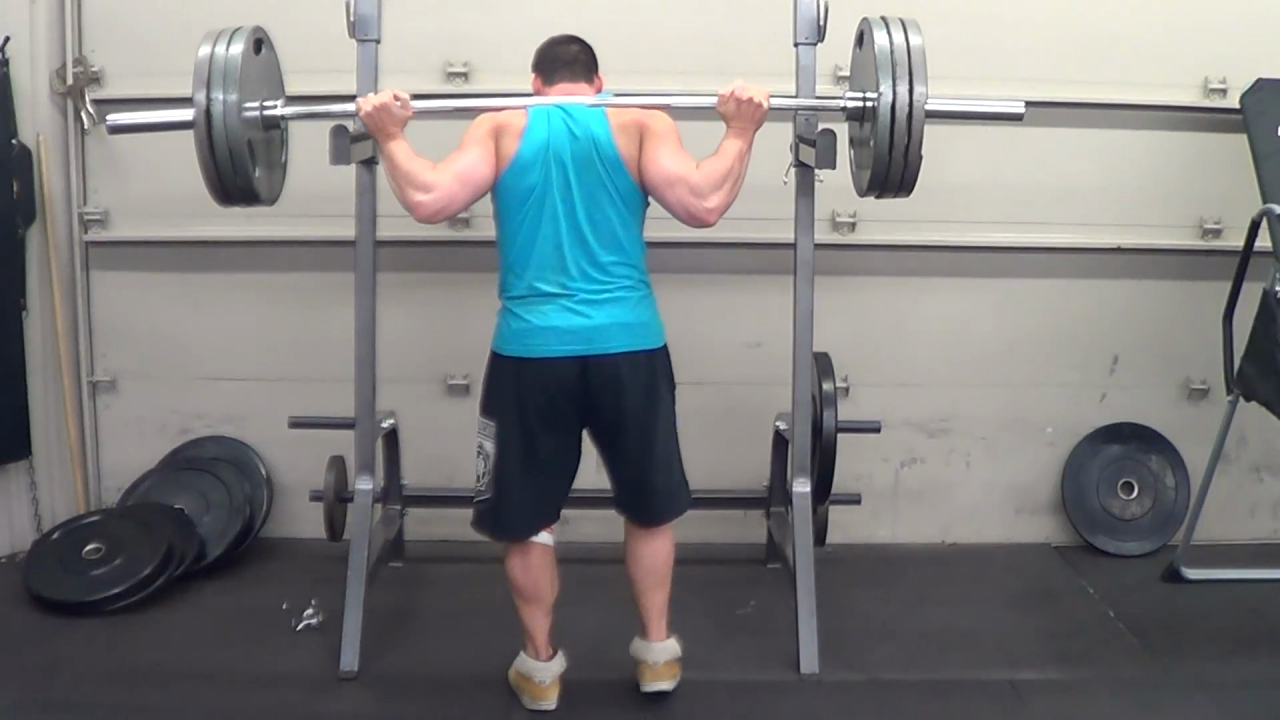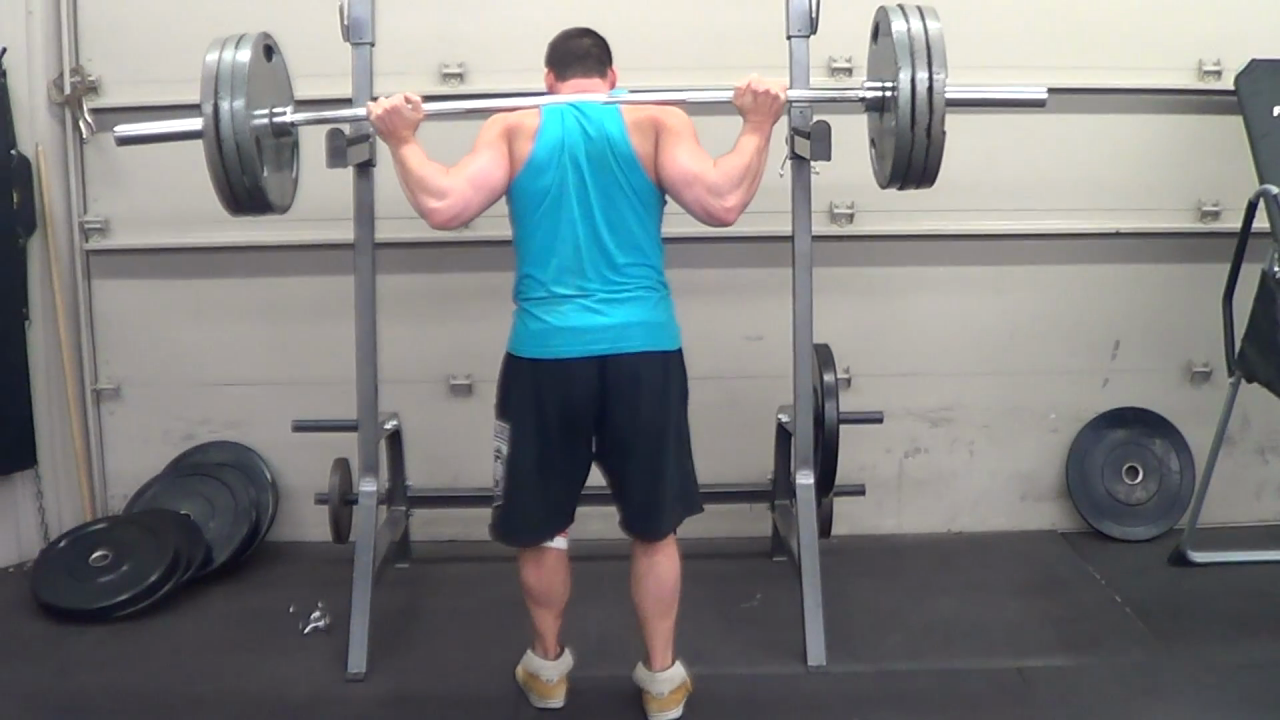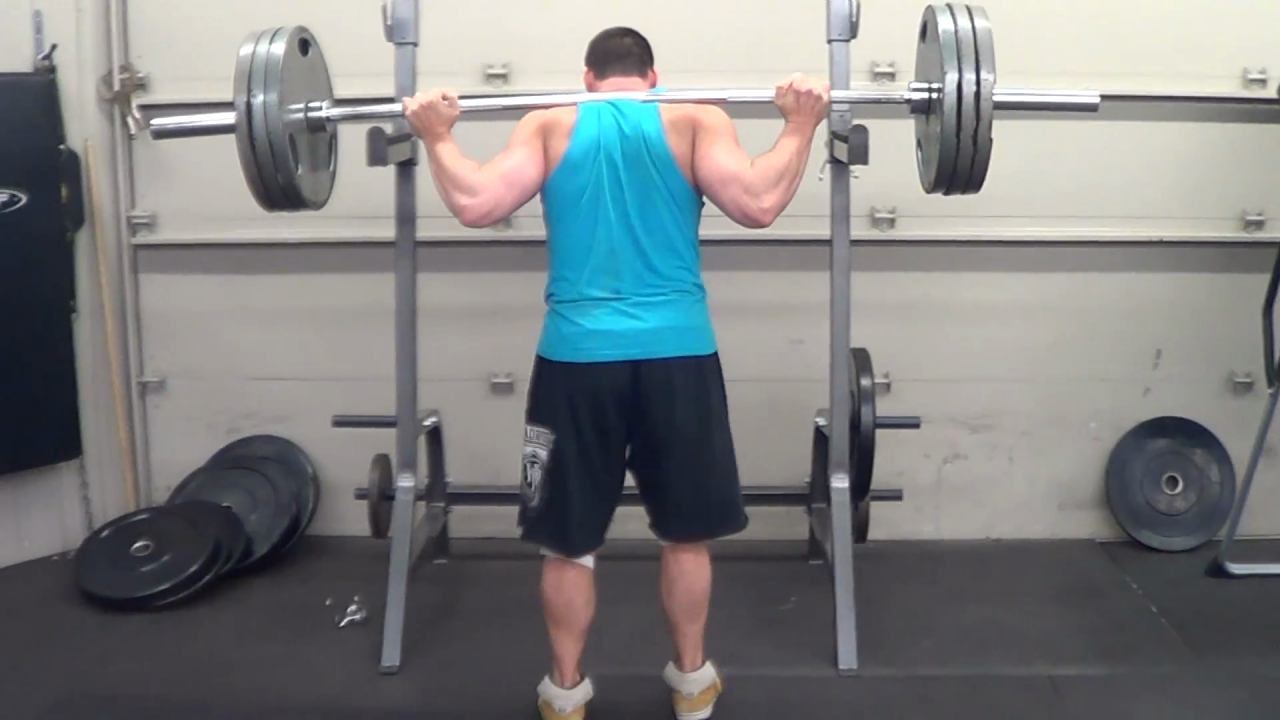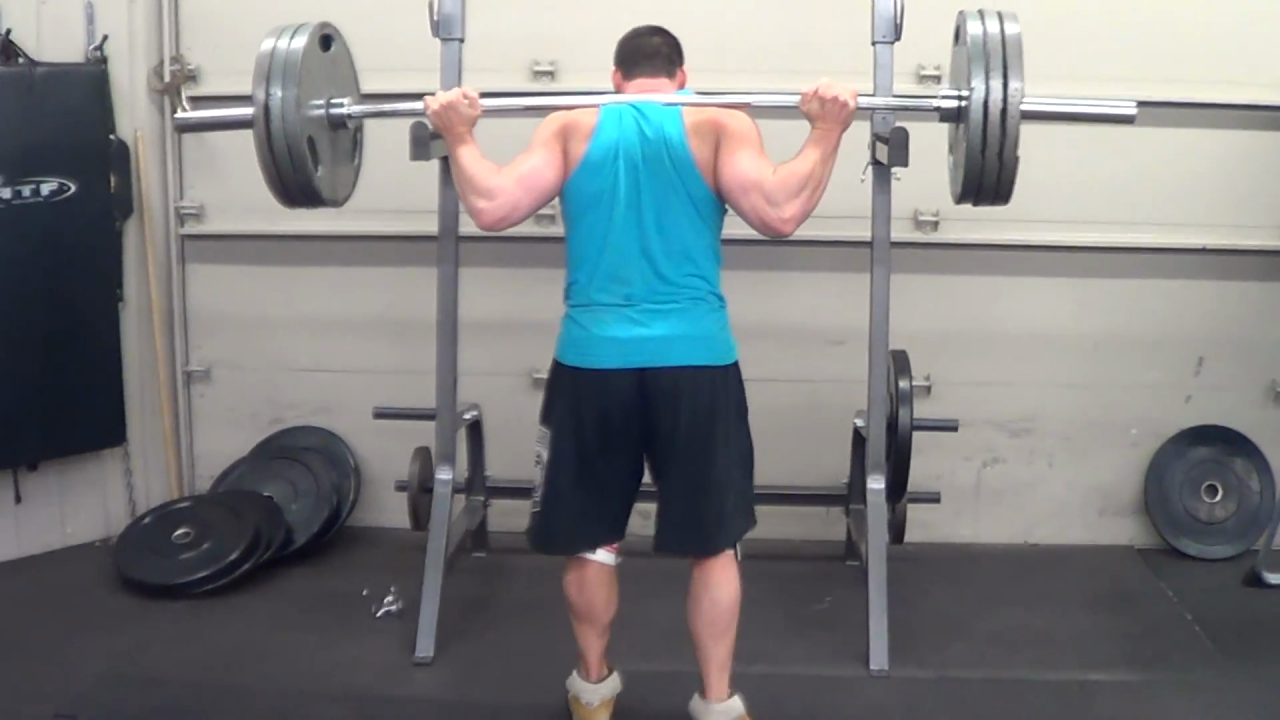
dt=0.5s
person 1, frame 1
left shoulder: (500, 126)
right shoulder: (641, 123)
left elbow: (428, 201)
right elbow: (703, 205)
left wrist: (389, 134)
right wrist: (741, 130)
left hip: (530, 351)
right hip: (628, 347)
left knee: (525, 520)
right knee: (649, 509)
left ankle: (540, 665)
right ankle: (657, 650)
person 1, frame 2
left shoulder: (513, 127)
right shoulder: (656, 120)
left elbow: (444, 208)
right elbow: (722, 203)
left wrist: (401, 140)
right wrist: (757, 125)
left hip: (544, 352)
right hip: (644, 349)
left knee: (538, 526)
right knee: (654, 527)
person 1, frame 3
left shoulder: (549, 125)
right shoulder: (695, 119)
left elbow: (475, 205)
right elbow: (758, 204)
left wrist: (436, 135)
right wrist: (800, 124)
left hip: (575, 357)
right hip: (678, 354)
left knee: (567, 541)
right knee: (686, 533)
person 1, frame 4
left shoulder: (571, 126)
right shoulder: (718, 124)
left elbow: (491, 208)
right elbow: (780, 213)
left wrist: (458, 137)
right wrist: (827, 133)
left hip: (592, 361)
right hip: (696, 361)
left knee: (588, 540)
right knee: (712, 543)
